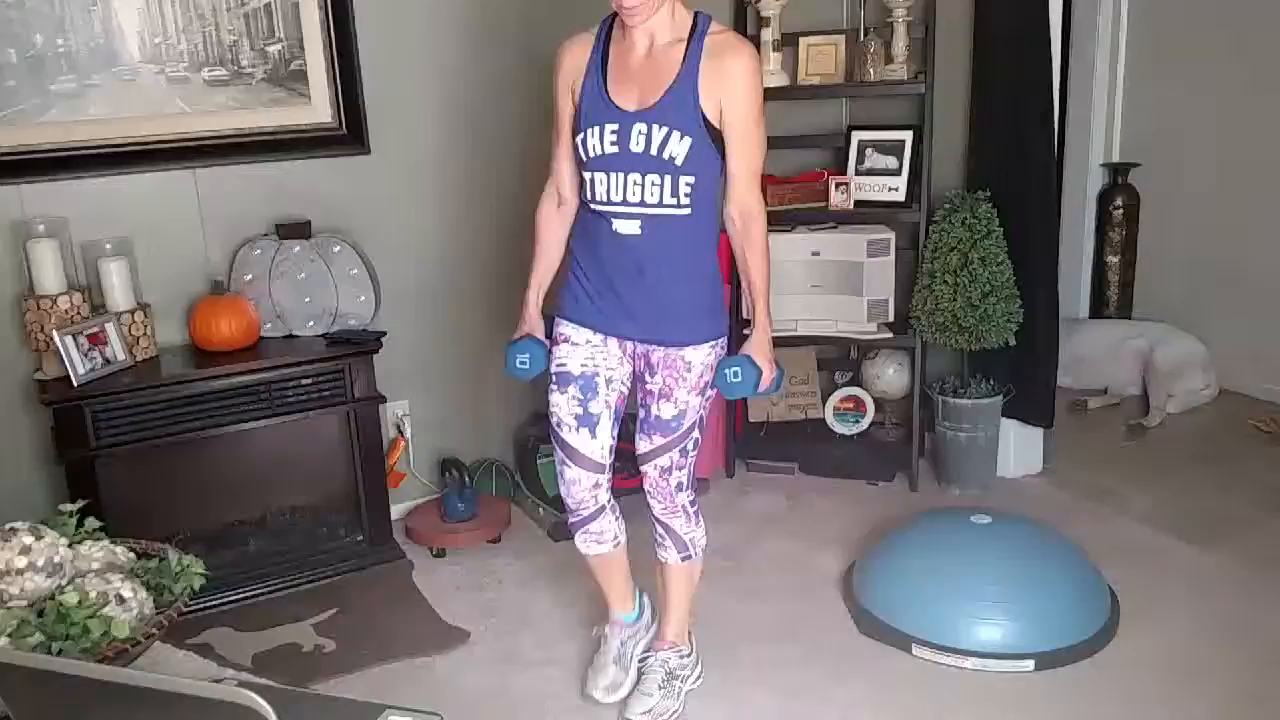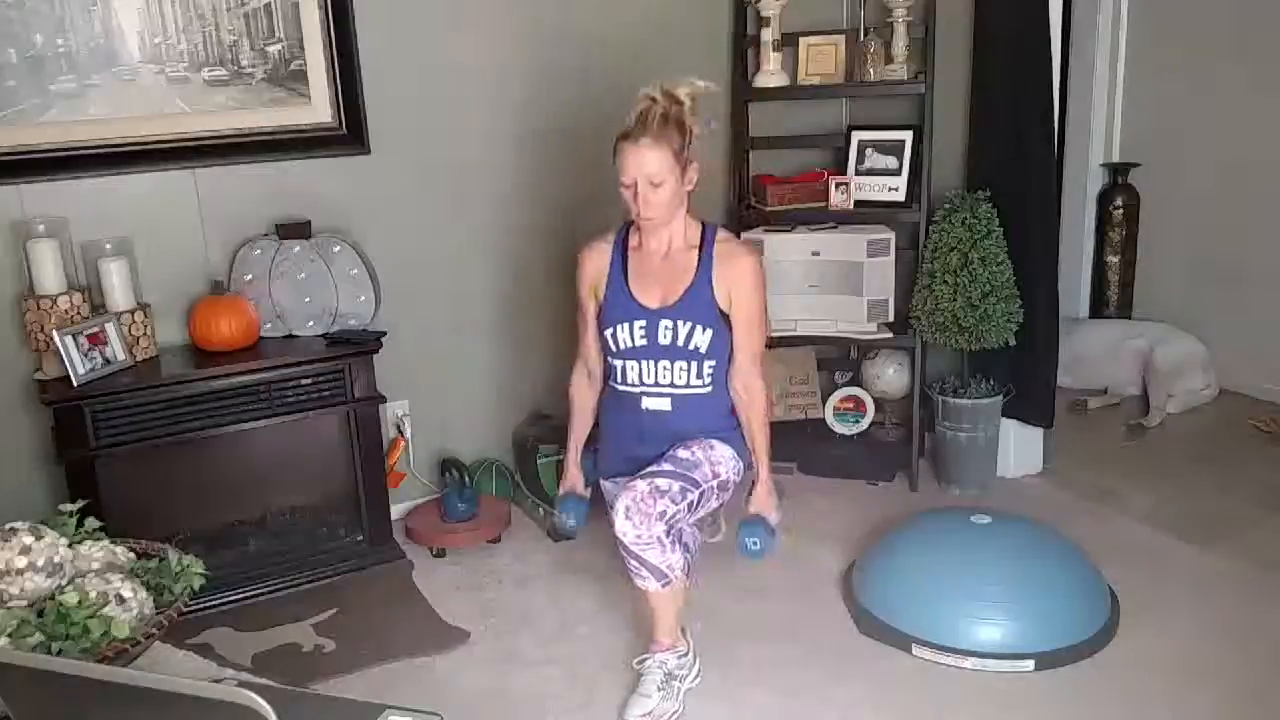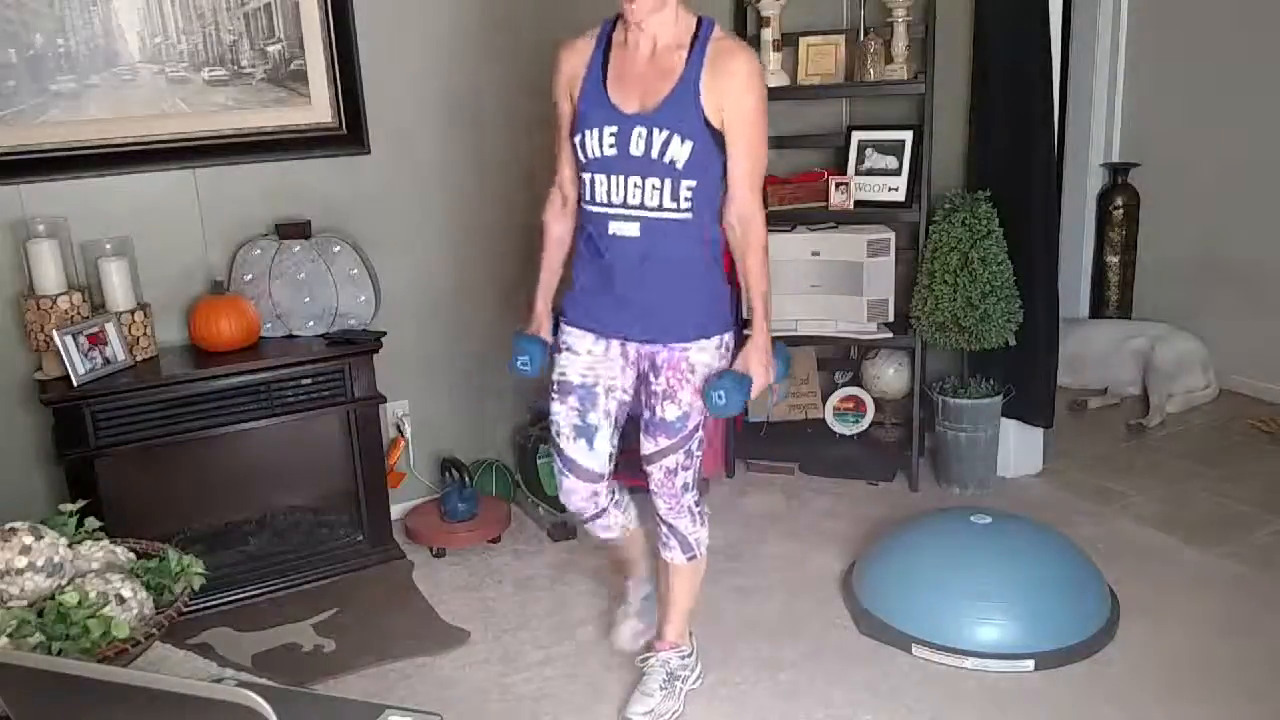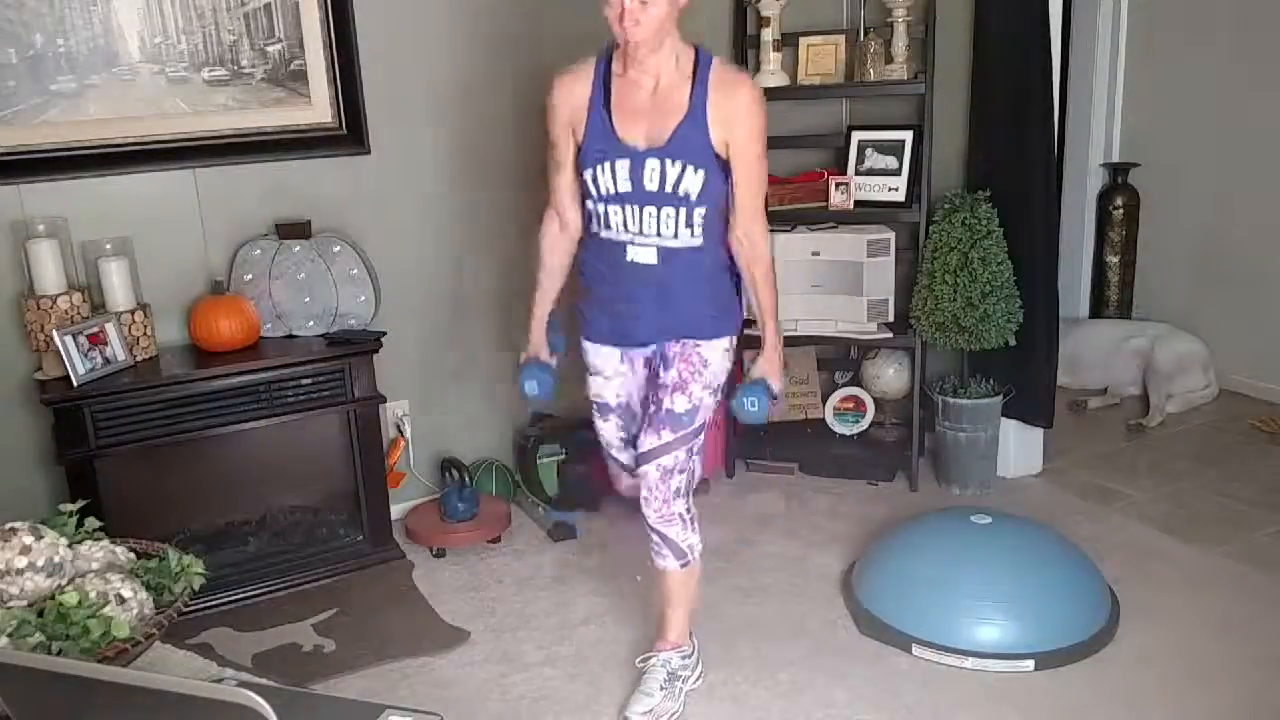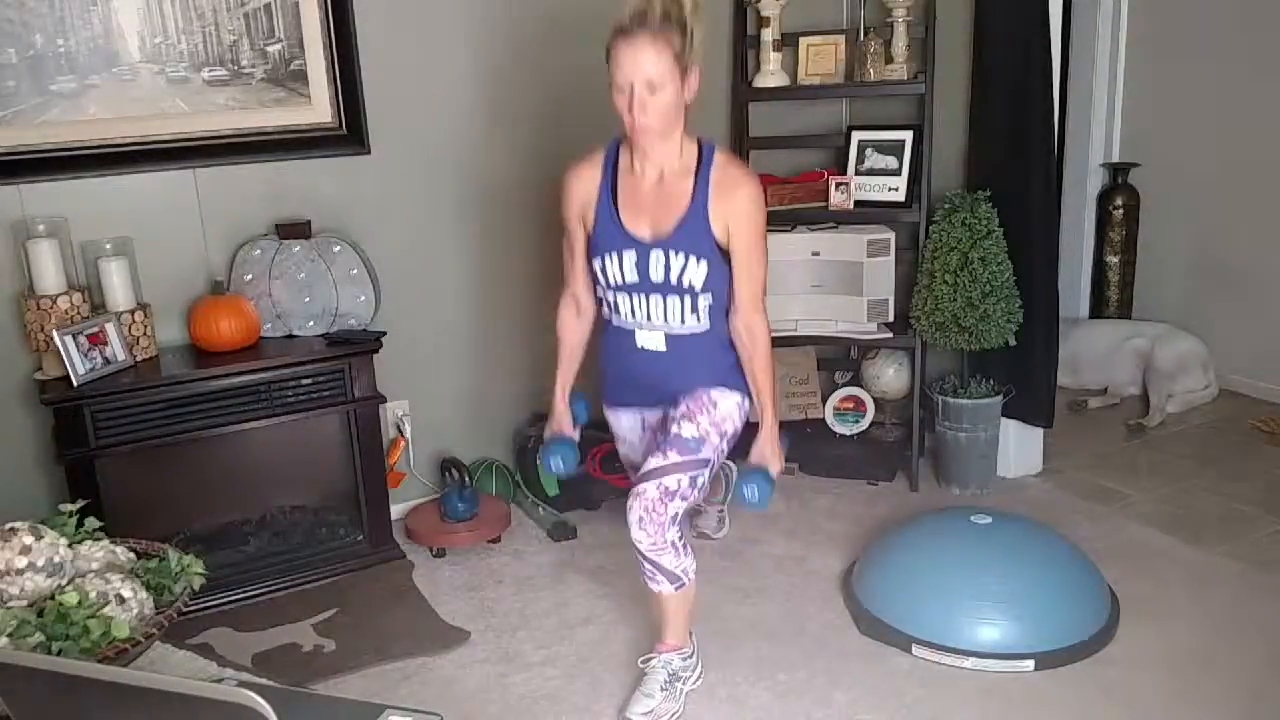
dt=0.4s
person 1, frame 1
left shoulder: (726, 59)
left elbow: (743, 205)
right elbow: (562, 191)
left wrist: (761, 325)
right wrist: (533, 300)
left hip: (684, 319)
right hip: (588, 312)
left knee: (666, 482)
right knee: (578, 480)
left ankle: (675, 647)
right ankle: (626, 615)
person 1, frame 2
left shoulder: (730, 262)
right shoulder: (598, 259)
left elbow: (747, 377)
right elbow: (587, 362)
left wrist: (763, 475)
right wrist: (573, 455)
left hip: (706, 440)
right hip: (627, 441)
left knee: (637, 520)
left ankle: (670, 658)
right ankle: (698, 510)
person 1, frame 3
left shoulder: (727, 67)
right shoulder: (577, 61)
left elbow: (744, 212)
right elbow: (566, 196)
left wrist: (759, 335)
right wrist: (541, 304)
left hip: (687, 327)
right hip: (596, 317)
left knee: (667, 478)
right knee: (578, 481)
left ankle: (674, 649)
right ankle: (642, 571)
person 1, frame 4
left shoulder: (728, 93)
right shoulder: (573, 91)
left elbow: (749, 226)
right elbow: (561, 216)
left wrist: (771, 339)
right wrist: (537, 319)
left hip: (697, 327)
right hip: (608, 325)
left knee: (660, 486)
right knee: (619, 469)
left ankle: (676, 647)
person 1, frame 5
left shoulder: (731, 187)
right shoulder: (585, 184)
left elbow: (748, 316)
right elbow: (577, 300)
left wrist: (767, 423)
right wrist: (560, 401)
left hip: (707, 391)
right hip: (629, 391)
left knee: (650, 518)
right knee: (658, 503)
left ankle: (676, 654)
right ankle: (707, 484)
